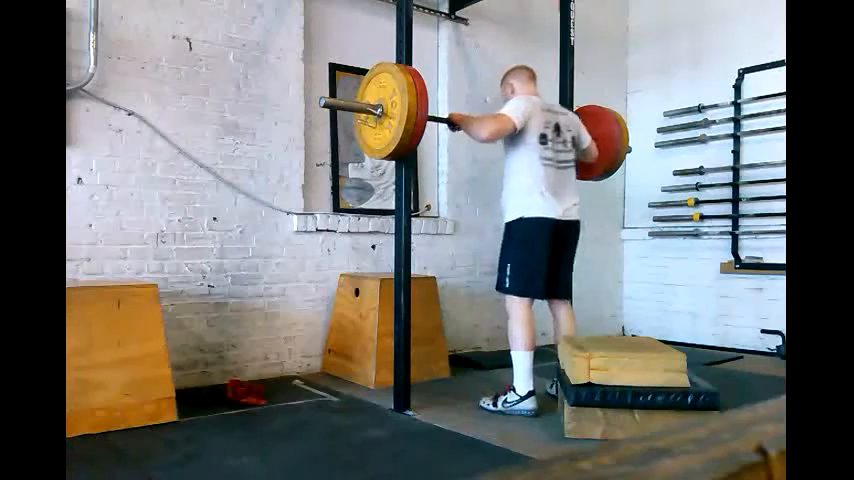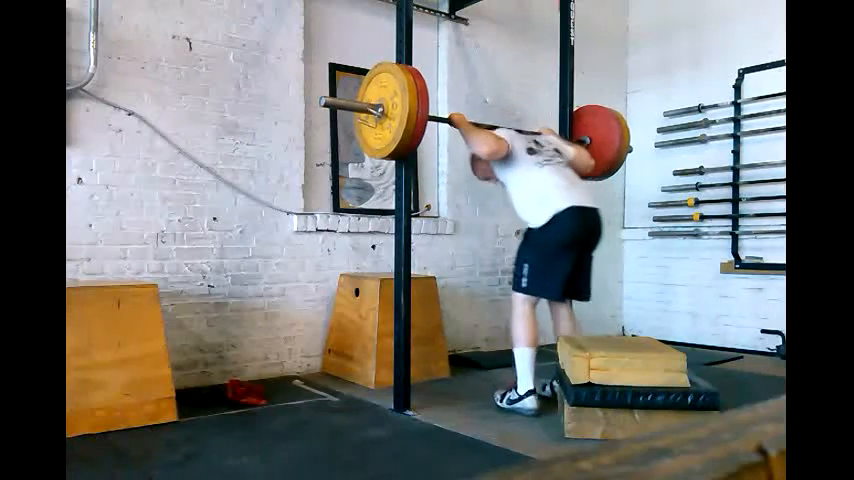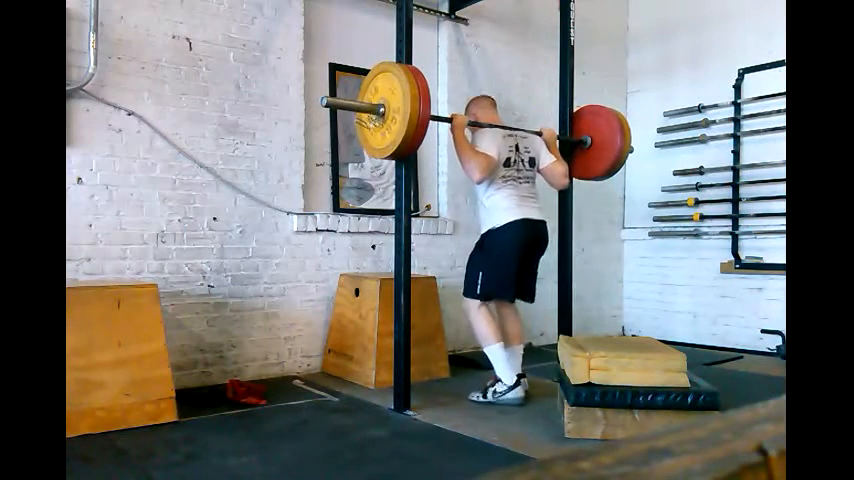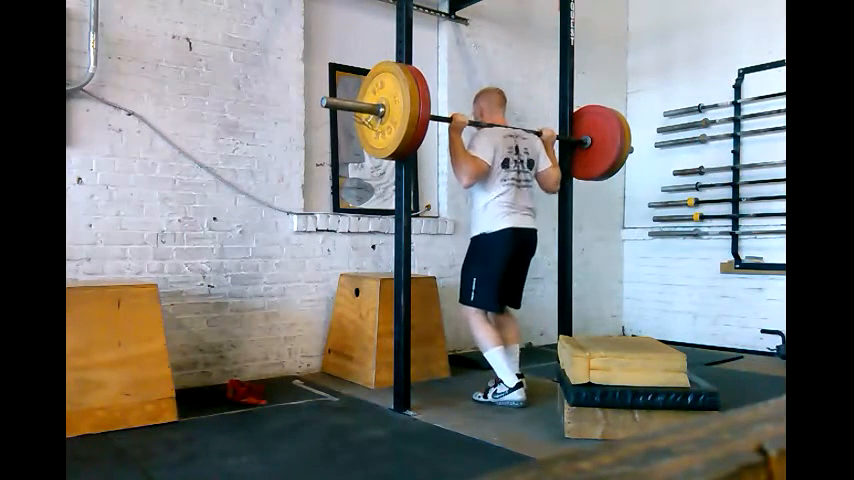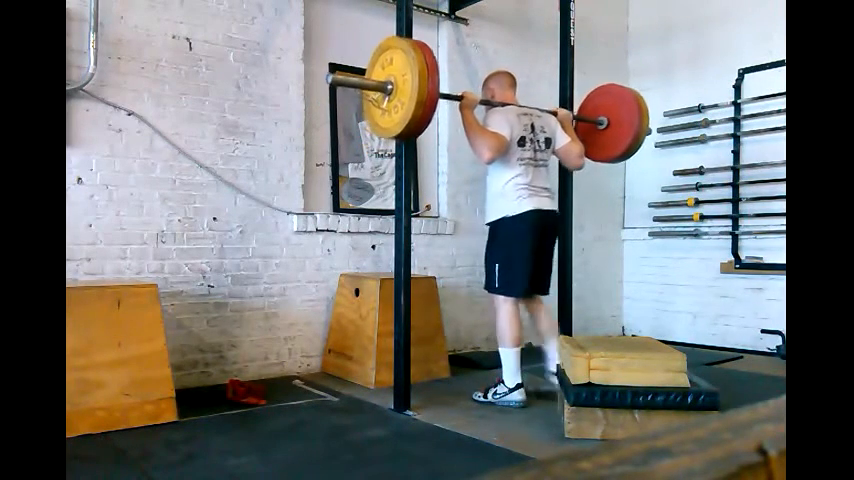
dt=1s
person 1, frame 1
left shoulder: (524, 104)
right shoulder: (568, 115)
left elbow: (488, 131)
right elbow: (591, 155)
left wrist: (459, 119)
left hip: (531, 220)
right hip: (567, 220)
left knee: (518, 302)
right knee: (560, 301)
left ankle: (522, 393)
person 1, frame 2
left shoulder: (500, 138)
right shoulder: (542, 140)
left elbow: (486, 148)
right elbow: (588, 162)
left wrist: (462, 125)
right wrist: (556, 139)
left hip: (558, 220)
right hip: (588, 218)
left knee: (523, 301)
right knee: (560, 302)
left ankle: (524, 392)
person 1, frame 3
left shoulder: (487, 135)
right shoulder: (531, 139)
left elbow: (478, 173)
right elbow: (561, 179)
left wrist: (458, 131)
right wrist: (551, 143)
left hip: (505, 230)
right hip: (535, 228)
left knee: (475, 304)
right knee: (505, 302)
left ankle: (507, 383)
right ankle: (515, 375)
person 1, frame 4
left shoulder: (486, 137)
right shoulder: (530, 140)
left elbow: (467, 177)
right elbow: (552, 184)
left wrist: (455, 132)
right wrist: (548, 145)
left hip: (496, 235)
right hip: (525, 234)
left knee: (475, 311)
right knee: (499, 308)
left ankle: (510, 386)
right ankle: (513, 377)
person 1, frame 5
left shoulder: (500, 114)
right shoulder: (546, 119)
left elbow: (488, 151)
right elbow: (576, 159)
left wrist: (466, 110)
right wrist: (566, 123)
left hip: (515, 216)
right hip: (546, 214)
left knee: (505, 300)
right knee: (535, 297)
left ankle: (511, 386)
right ankle: (560, 371)
